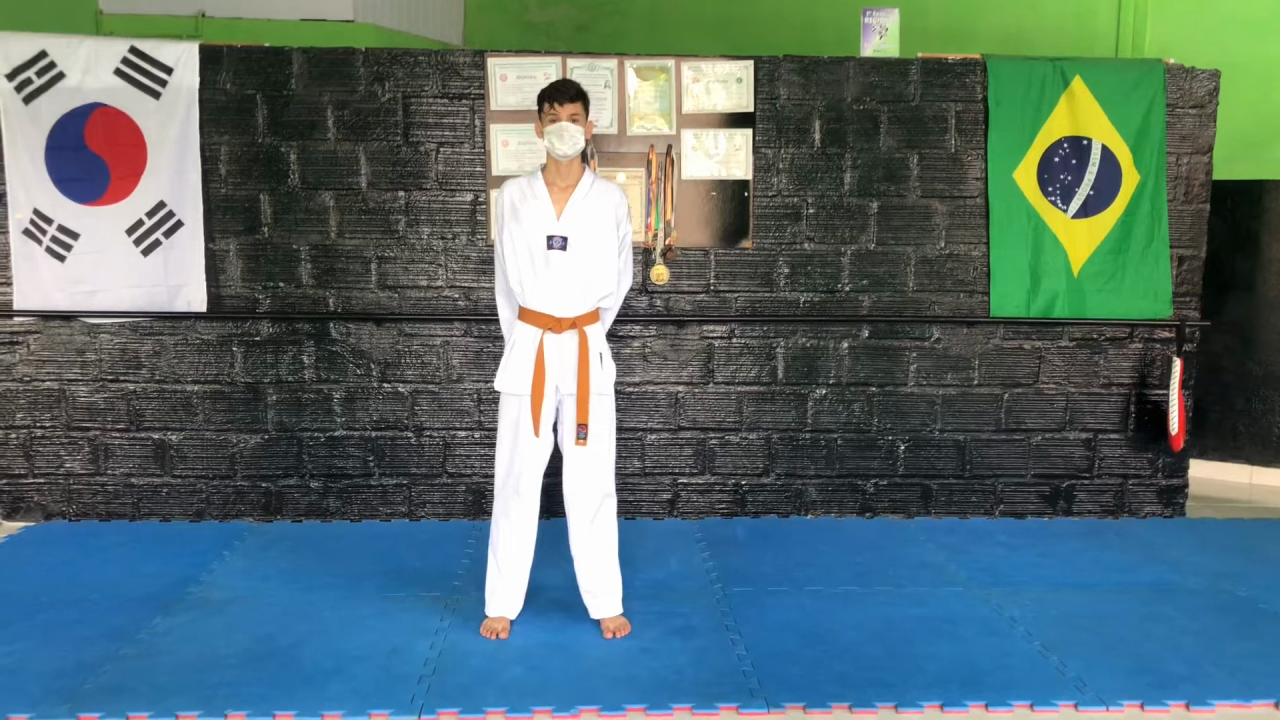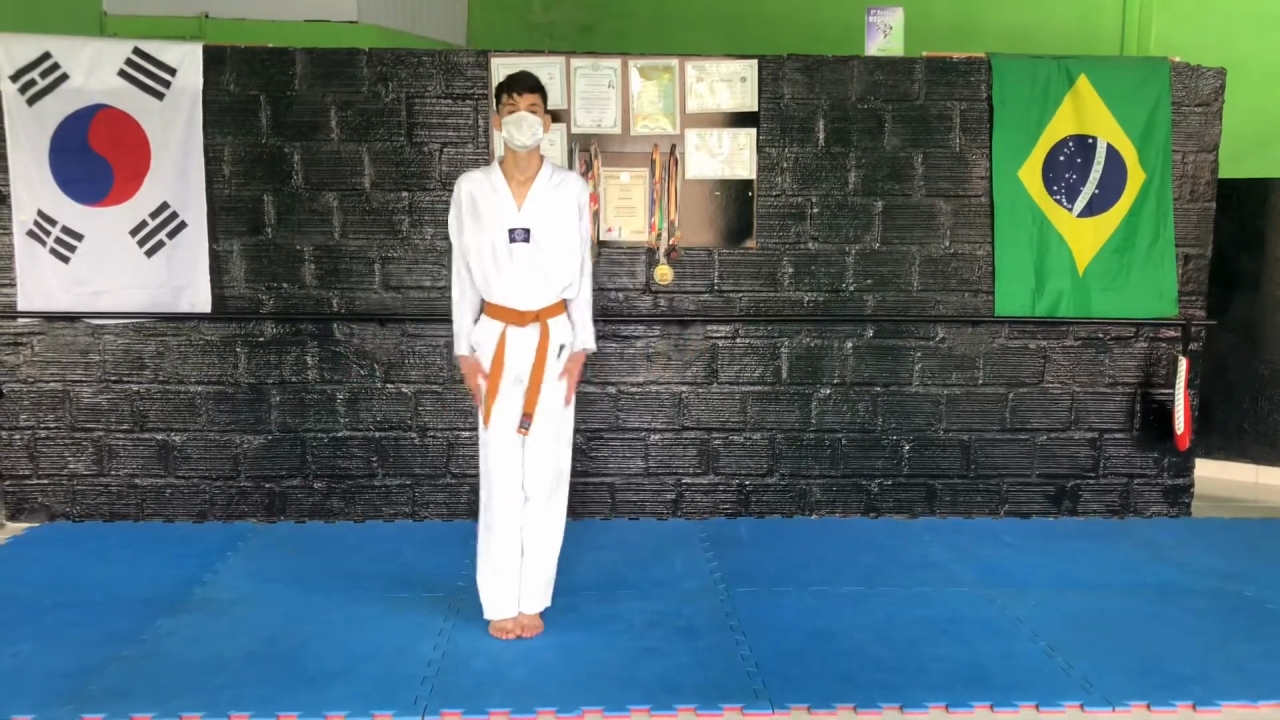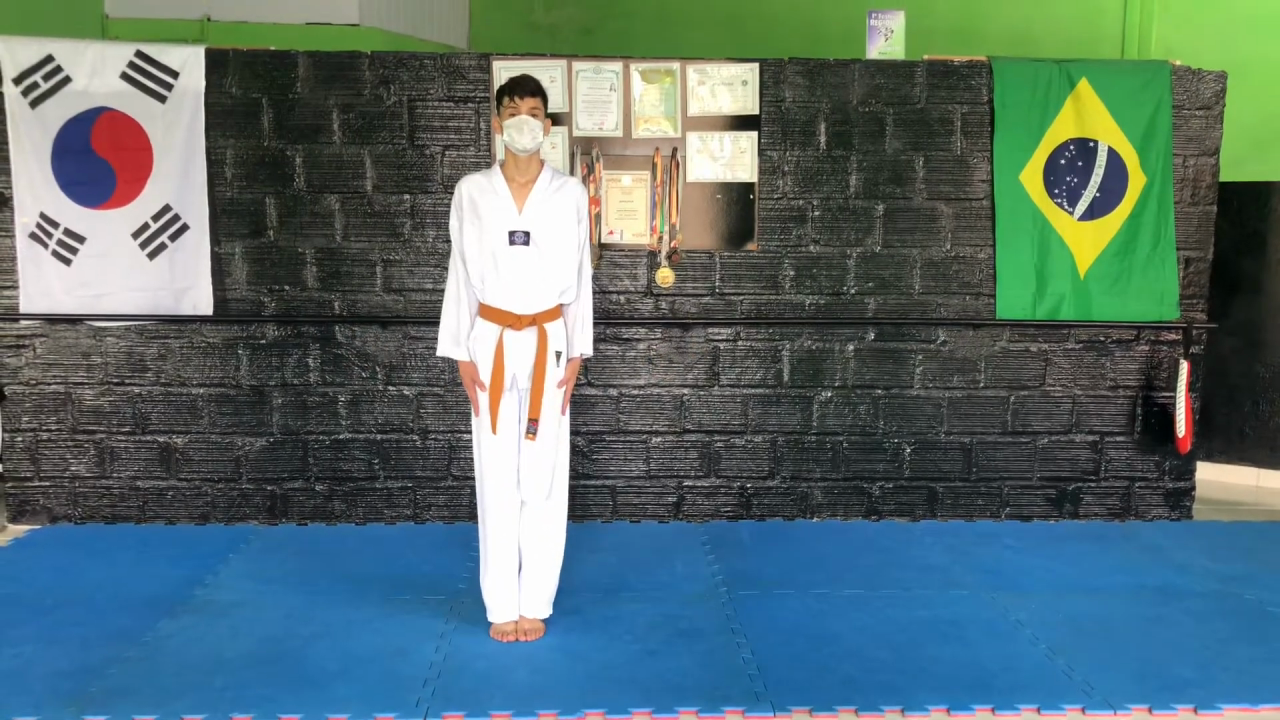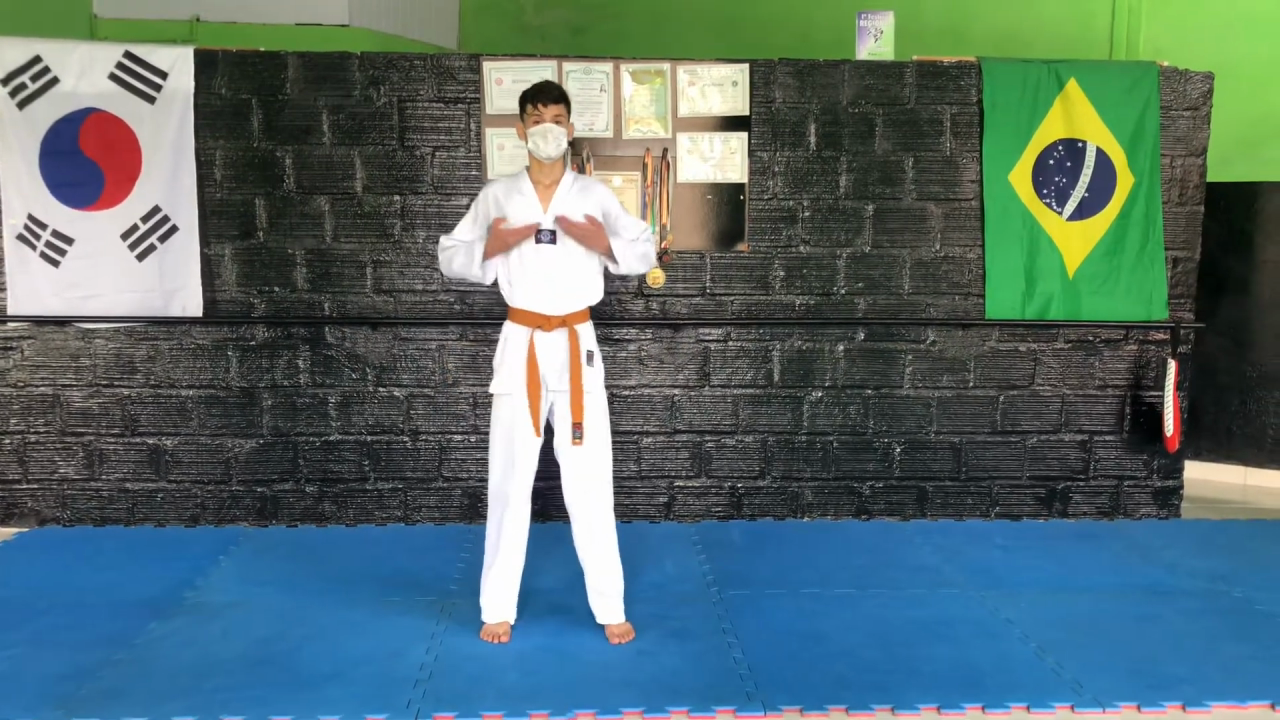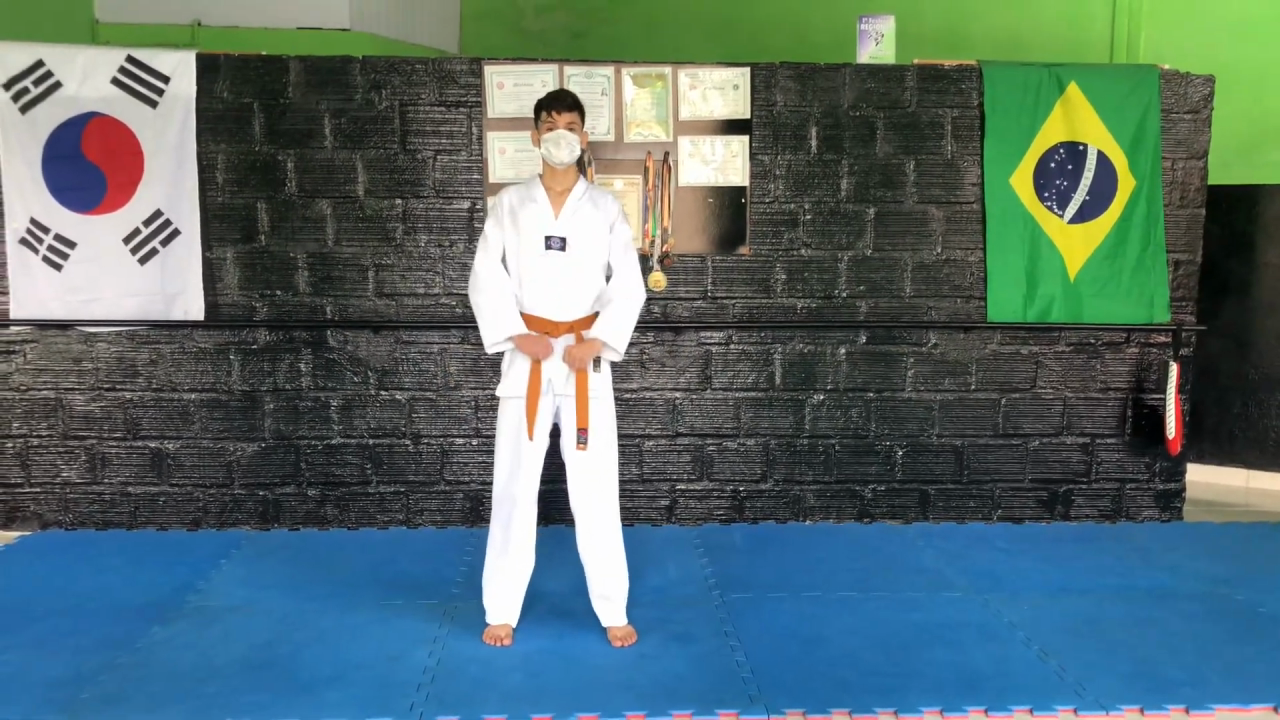
dt=1s
person 1, frame 1
left shoulder: (610, 199)
right shoulder: (513, 196)
left elbow: (619, 279)
right elbow: (506, 281)
left wrist: (582, 334)
right wrist: (525, 340)
left hip: (586, 349)
right hip: (529, 349)
left knee: (592, 481)
right knee: (516, 480)
left ankle: (605, 602)
right ankle: (502, 603)
person 1, frame 2
left shoulder: (570, 188)
right shoulder: (470, 188)
left elbow: (580, 273)
right elbow: (463, 274)
left wrist: (580, 348)
right wrist: (465, 353)
left hip: (551, 341)
right hip: (495, 341)
left knee: (546, 477)
right knee: (499, 479)
left ankle: (530, 600)
right ankle: (500, 602)
person 1, frame 3
left shoulder: (570, 193)
right shoulder: (472, 191)
left elbow: (580, 278)
right elbow: (461, 276)
left wrist: (577, 354)
right wrist: (462, 354)
left hip: (548, 344)
right hip: (491, 343)
left knee: (544, 479)
right knee: (497, 477)
left ankle: (535, 603)
right ankle: (502, 605)
person 1, frame 4
left shoulder: (594, 194)
right shoulder: (496, 195)
left elbow: (644, 249)
right elbow: (449, 254)
left wrist: (605, 245)
right wrist: (487, 249)
left hip: (576, 345)
right hip: (521, 346)
left knee: (590, 480)
right knee: (509, 481)
left ankle: (610, 607)
right ankle: (498, 606)
person 1, frame 5
left shoulder: (605, 206)
right shoulder: (509, 203)
left elbow: (628, 284)
right elbow: (485, 278)
left wrist: (599, 341)
right wrist: (516, 336)
left hip: (586, 353)
right hip: (527, 353)
left knee: (595, 484)
right knee: (514, 482)
left ankle: (612, 610)
right ankle: (502, 609)
